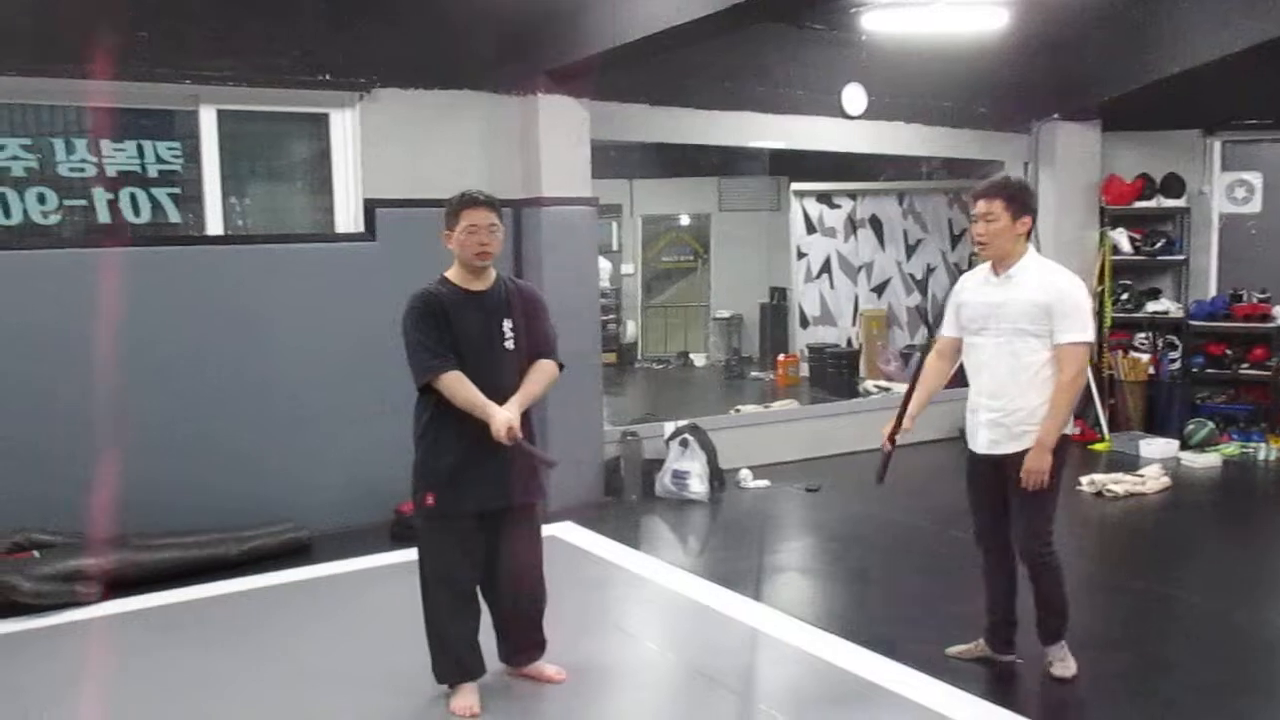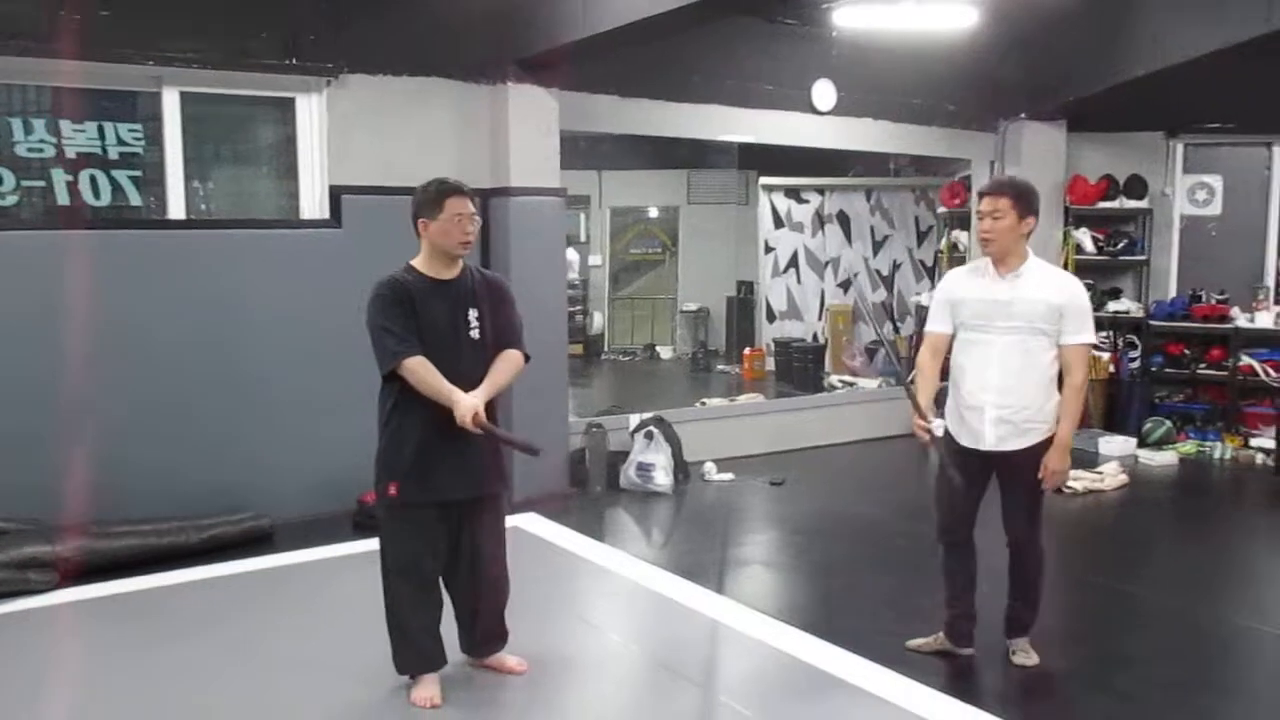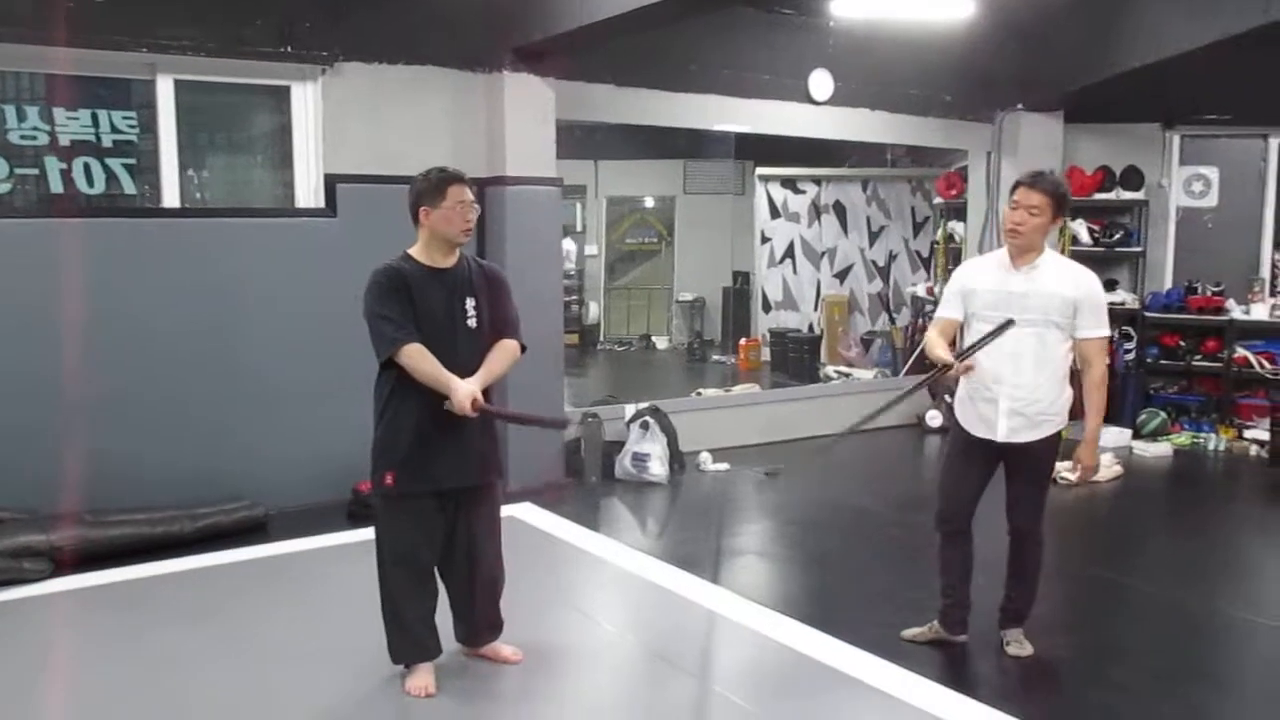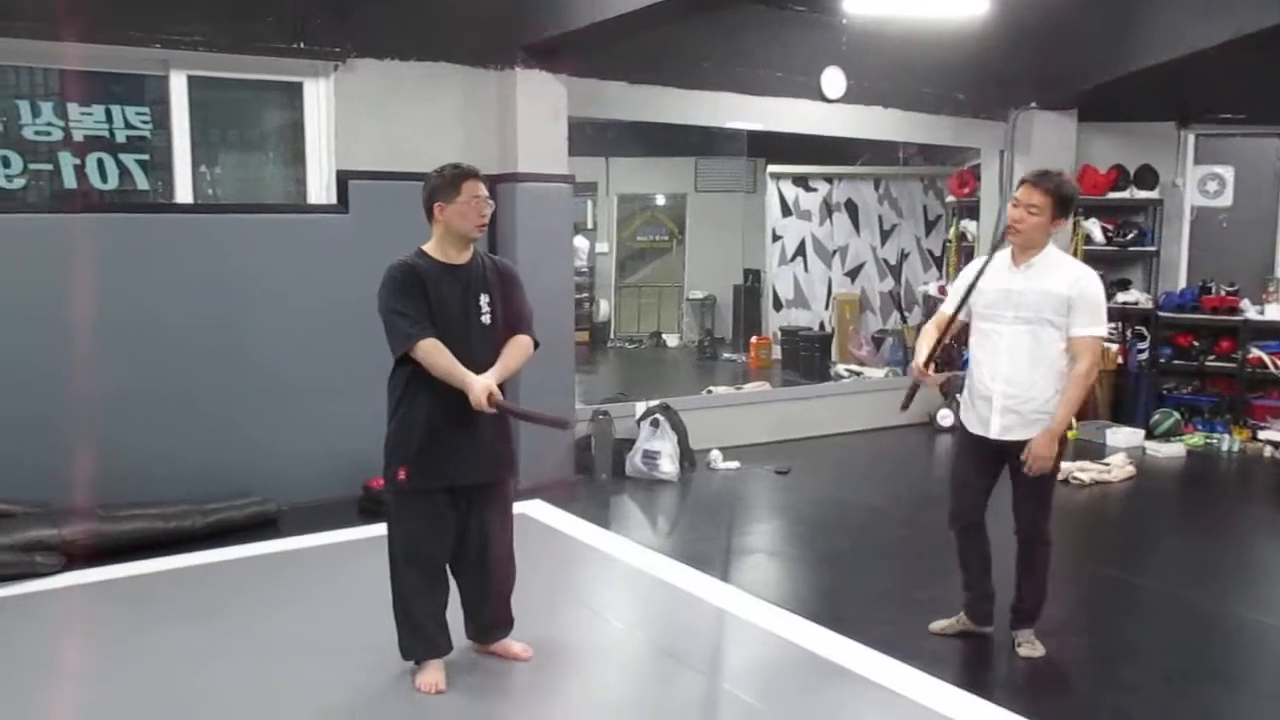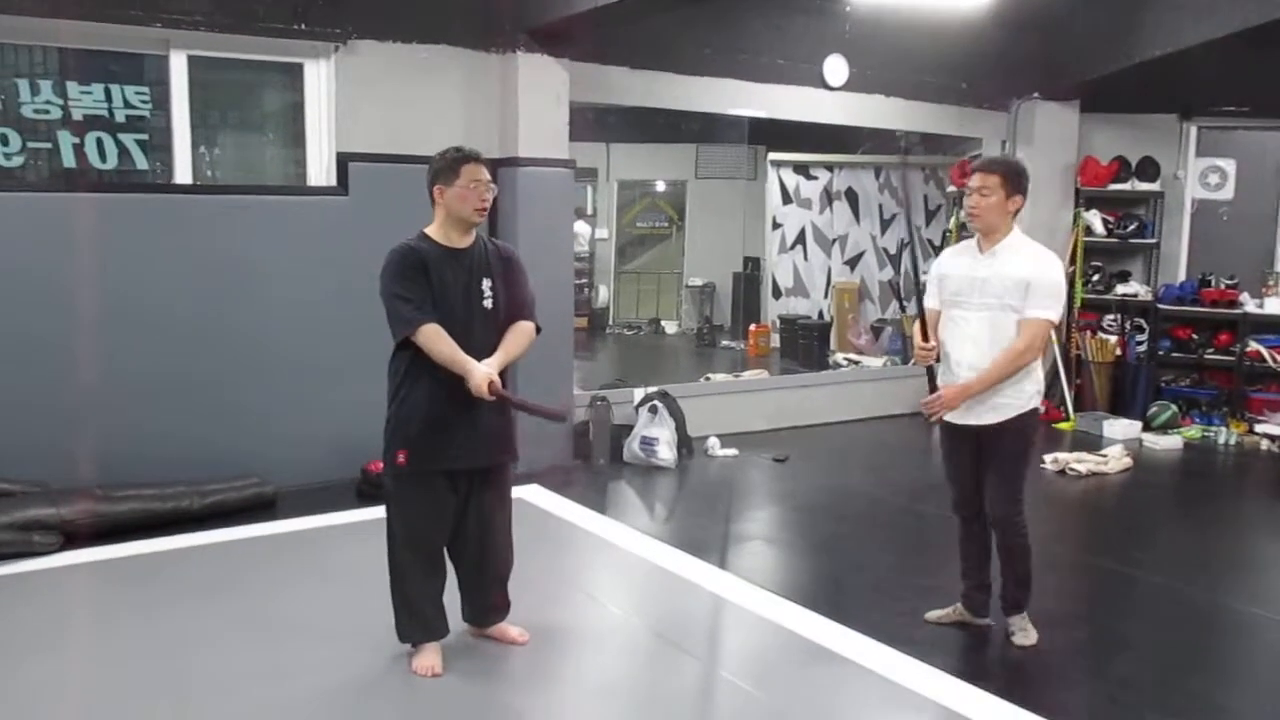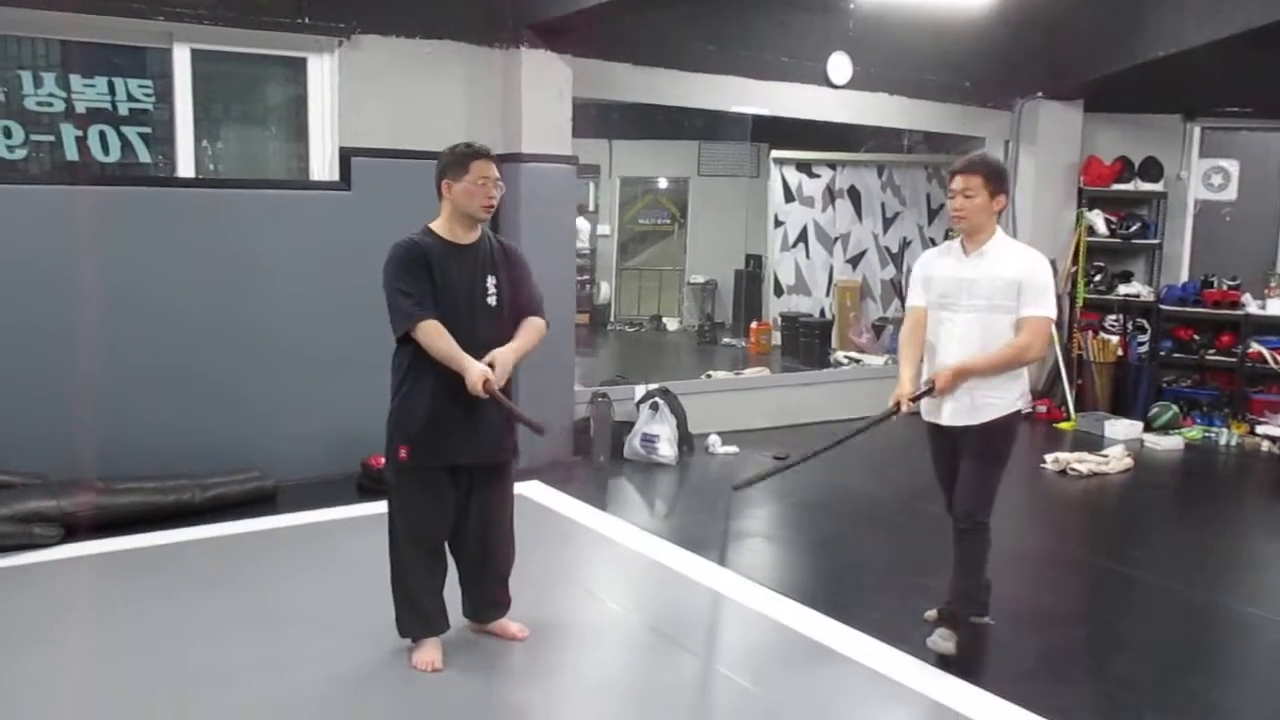
dt=0.4s
person 1, frame 1
left shoulder: (524, 299)
right shoulder: (427, 305)
left elbow: (547, 361)
right elbow: (441, 373)
left wrist: (515, 406)
right wrist: (490, 412)
left hip: (513, 456)
right hip: (448, 462)
left knee: (521, 566)
right knee: (450, 576)
left ankle: (524, 654)
right ankle: (462, 676)
person 1, frame 2
left shoulder: (491, 289)
right shoulder: (393, 293)
left elbow: (513, 352)
right elbow: (408, 360)
left wrist: (481, 395)
right wrist: (455, 399)
left hip: (477, 447)
right hip: (413, 451)
left knee: (484, 559)
right knee: (413, 566)
left ankle: (485, 645)
right ankle: (424, 668)
person 1, frame 3
left shoulder: (487, 278)
right shoulder: (390, 281)
left elbow: (510, 341)
right elbow: (405, 348)
left wrist: (476, 382)
right wrist: (453, 385)
left hip: (473, 436)
right hip: (408, 441)
left knee: (479, 547)
right knee: (408, 555)
left ankle: (480, 634)
right ankle: (418, 656)
person 1, frame 4
left shoulder: (501, 274)
right shoulder: (405, 277)
left elbow: (523, 337)
right elbow: (421, 344)
left wrist: (492, 376)
right wrist: (469, 381)
left hip: (486, 434)
right hip: (422, 437)
left knee: (490, 544)
right knee: (421, 551)
left ankle: (491, 631)
right ankle: (428, 653)
person 1, frame 5
left shoulder: (503, 259)
right shoulder: (407, 260)
left elbow: (525, 323)
right elbow: (422, 329)
left wrist: (494, 363)
right wrist: (469, 367)
left hip: (487, 418)
right hip: (422, 421)
left knee: (489, 528)
right knee: (419, 534)
left ankle: (487, 615)
right ankle: (425, 635)
person 1, frame 6
left shoulder: (507, 256)
right shoulder: (410, 255)
left elbow: (535, 319)
right elbow: (421, 324)
left wrist: (510, 353)
right wrist: (466, 365)
left hip: (489, 416)
right hip: (425, 417)
left knee: (490, 525)
right knee: (420, 530)
left ankle: (487, 611)
right ankle: (425, 630)
person 2, frame 1
left shoulder: (1060, 286)
right shoulder: (967, 286)
left elbow: (1073, 371)
right elbow: (942, 356)
left wrist: (1044, 445)
right wrist: (907, 416)
left hip: (1036, 442)
right hip: (981, 441)
left knee: (1032, 544)
right knee: (992, 543)
left ankle: (1055, 641)
right ankle: (998, 639)
person 2, frame 2
left shoulder: (1062, 289)
right shoulder: (955, 283)
left elbow: (1076, 373)
right elbow: (932, 352)
left wrist: (1061, 445)
right wrist: (923, 408)
left hip: (1029, 440)
right hip: (964, 437)
left knee: (1024, 540)
right knee: (953, 534)
left ankle: (1019, 635)
right ankle: (957, 633)
person 2, frame 3
left shoulder: (1080, 283)
right shoulder: (971, 273)
left elbow: (1094, 365)
right elbow: (937, 333)
left wrist: (1091, 438)
right wrist: (945, 357)
left hip: (1037, 431)
right hip: (973, 424)
left knee: (1026, 530)
right knee: (951, 519)
left ankle: (1013, 625)
right ankle: (951, 621)
person 2, frame 4
left shoulder: (1079, 280)
right shoulder: (980, 271)
left elbow: (1086, 363)
right elbow: (939, 322)
left wrist: (1052, 433)
right wrist: (923, 356)
left hip: (1036, 431)
right hip: (976, 422)
left knee: (1032, 530)
right knee: (963, 518)
left ankle: (1024, 624)
right ankle: (977, 612)
person 2, frame 5
left shoulder: (1040, 265)
right shoulder: (949, 261)
left elbow: (1028, 347)
right elbow: (932, 322)
left wrist: (965, 390)
right wrist: (926, 345)
left hip: (1009, 412)
right hip: (955, 412)
left knee: (1005, 514)
right knee: (967, 510)
left ankle: (1017, 610)
right ankle: (974, 603)
person 2, frame 6
left shoulder: (1027, 265)
right shoulder: (931, 262)
left elbow: (1033, 345)
right elbow: (914, 327)
left wrist: (961, 370)
right wrist: (908, 378)
left hip: (992, 413)
right hip: (941, 411)
left knee: (971, 516)
right knee: (960, 514)
left ankle: (953, 622)
right ankle: (975, 603)
